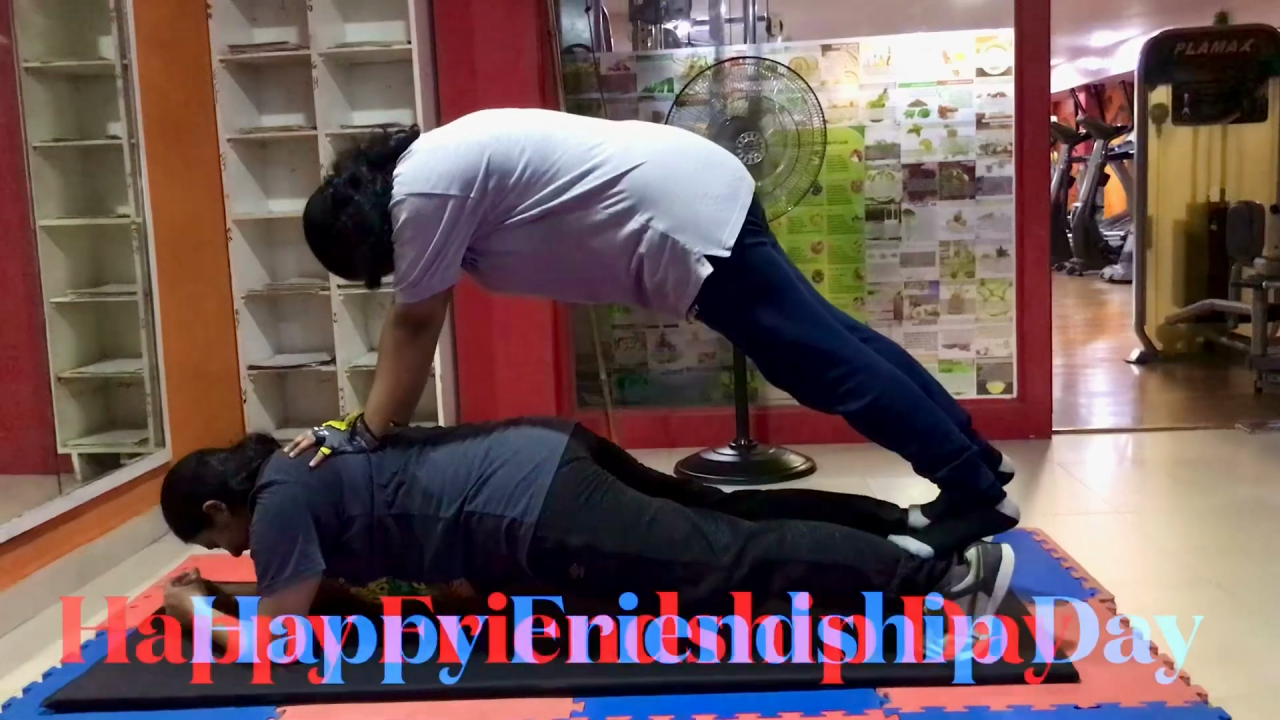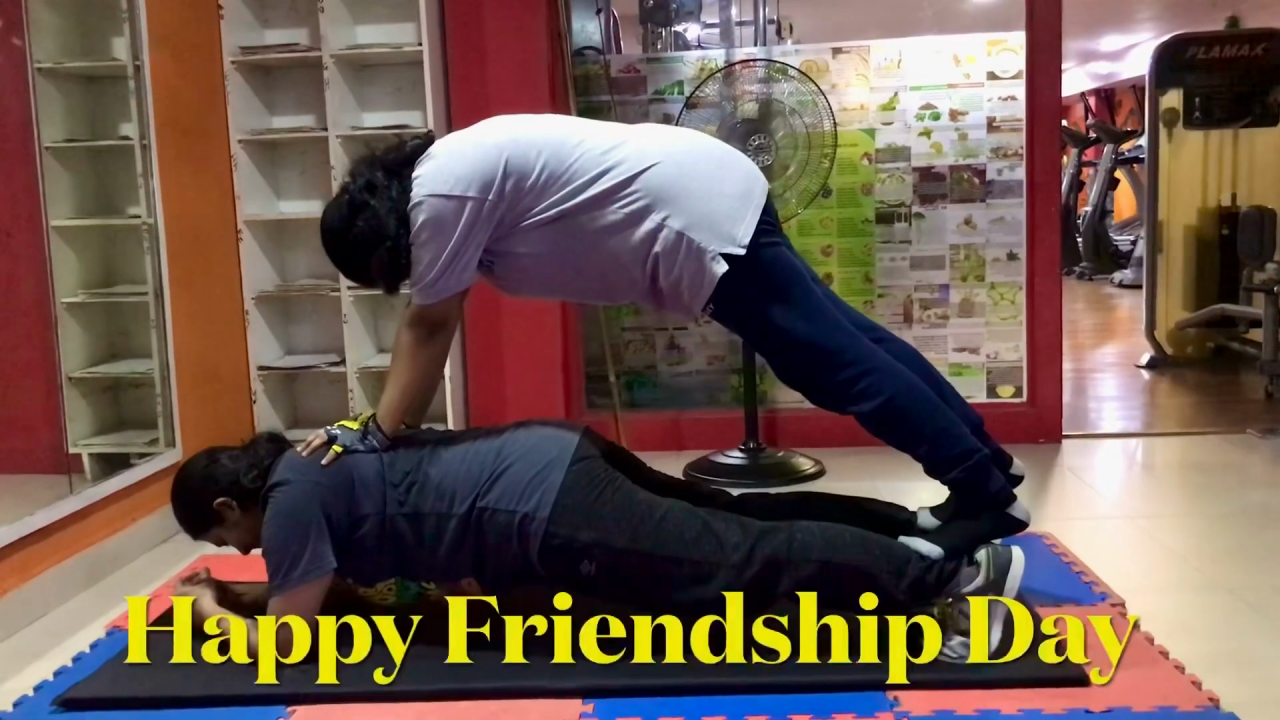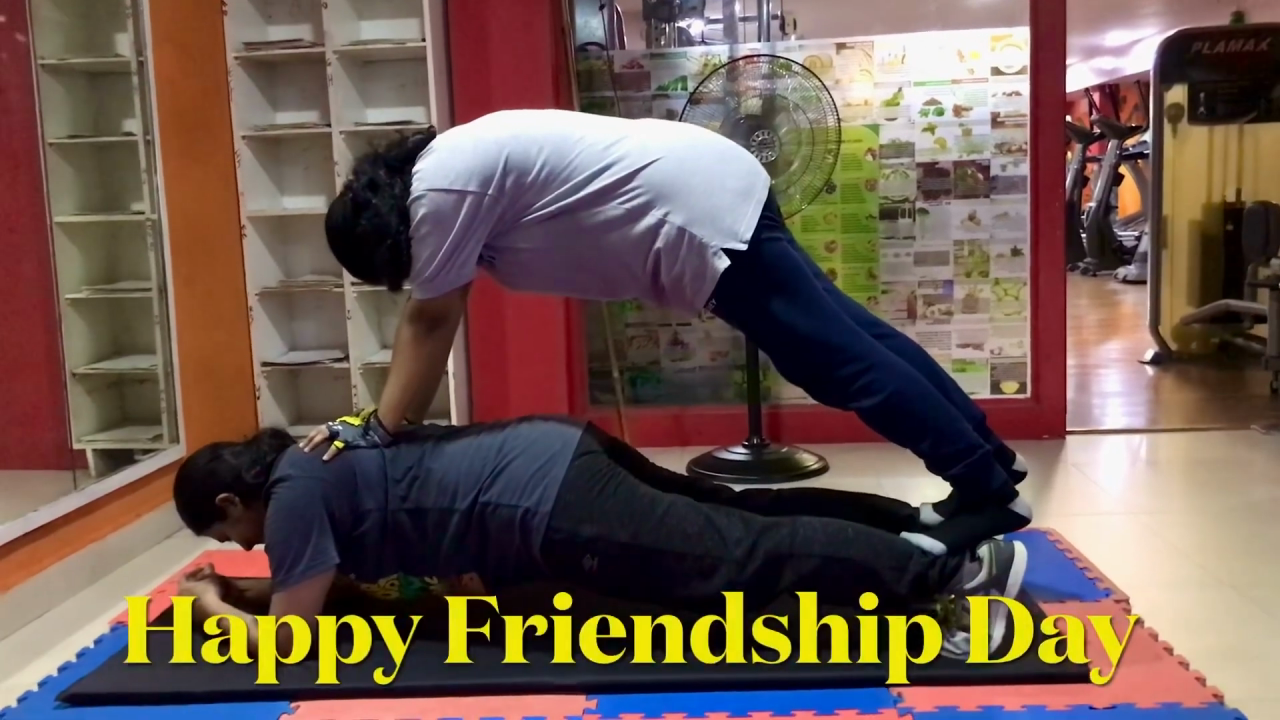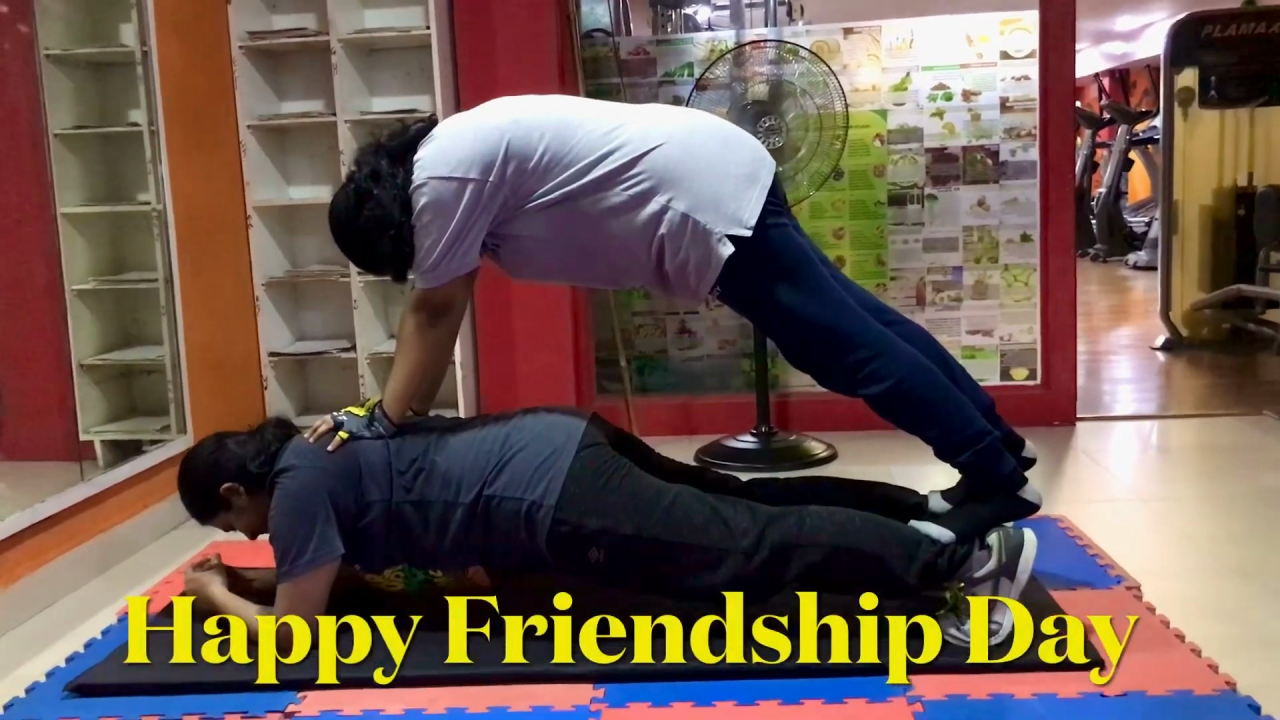
dt=0.7s
person 1, frame 1
left shoulder: (279, 502)
right shoulder: (297, 467)
right elbow: (338, 565)
left wrist: (195, 609)
left hip: (534, 511)
right hip: (539, 458)
left knee: (733, 564)
right knee: (726, 521)
left ankle: (947, 572)
right ankle: (913, 528)
person 1, frame 2
left shoulder: (290, 501)
right shoulder: (310, 466)
left elbow: (288, 642)
right elbow: (335, 579)
left wrist: (209, 609)
right wrist: (278, 586)
left hip: (544, 512)
right hip: (550, 460)
left knee: (744, 564)
right knee: (734, 525)
left ankle: (954, 573)
right ankle: (923, 533)
person 1, frame 3
left shoulder: (293, 496)
right shoulder: (312, 462)
left elbow: (290, 640)
right elbow: (356, 565)
left wrist: (214, 606)
right wrist: (270, 579)
left hip: (548, 506)
right hip: (551, 455)
left knee: (747, 560)
right knee: (738, 520)
left ankle: (960, 569)
right ankle: (924, 529)
person 1, frame 4
left shoulder: (299, 486)
right shoulder: (319, 451)
left elbow: (293, 633)
right elbow: (343, 562)
left wrist: (217, 595)
right wrist: (278, 571)
left hip: (552, 500)
right hip: (556, 445)
left knee: (753, 549)
right knee: (745, 509)
left ankle: (968, 556)
right ankle: (931, 517)
person 2, frame 1
left shoulder: (421, 188)
right shoulder: (439, 165)
left elbow: (413, 326)
right elbow: (418, 319)
left wrist: (363, 436)
right wrist: (369, 426)
left hip: (683, 217)
right hip: (697, 188)
left knee: (829, 367)
right knee: (832, 342)
left ankle: (976, 493)
right ankle: (977, 460)
person 2, frame 2
left shoulder: (439, 191)
right shoulder: (455, 170)
left elbow: (428, 326)
right elbow: (432, 325)
left wrist: (375, 436)
right wrist: (382, 428)
left hip: (700, 218)
right hip: (714, 190)
left knee: (841, 366)
right knee: (847, 342)
left ankle: (985, 493)
right ankle: (986, 464)
person 2, frame 3
left shoulder: (440, 186)
right shoulder: (458, 166)
left elbow: (429, 322)
right elbow: (433, 318)
left wrist: (377, 433)
right wrist: (384, 424)
left hip: (700, 213)
right hip: (714, 188)
left knee: (843, 363)
right knee: (849, 337)
left ankle: (989, 491)
right ankle: (990, 461)
person 2, frame 4
left shoulder: (442, 173)
right shoulder: (459, 153)
left elbow: (433, 311)
right elbow: (438, 308)
left wrist: (381, 424)
right wrist: (388, 415)
left hip: (705, 200)
right hip: (719, 172)
left knee: (850, 347)
right knee: (855, 323)
left ankle: (998, 477)
right ankle: (998, 446)
